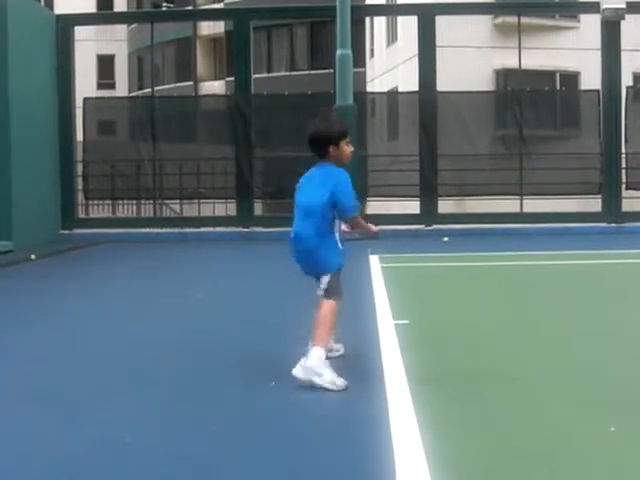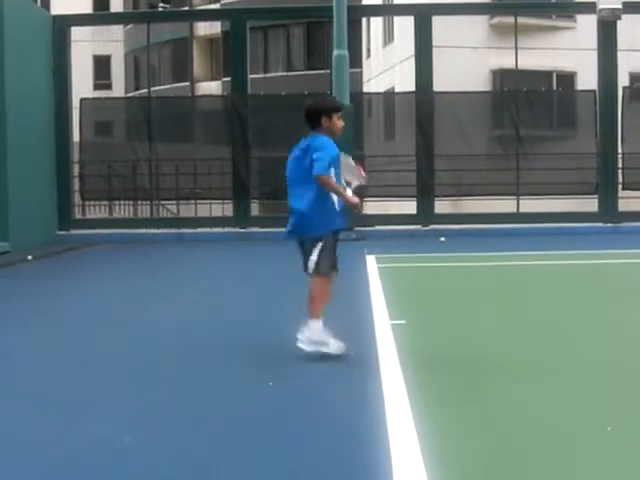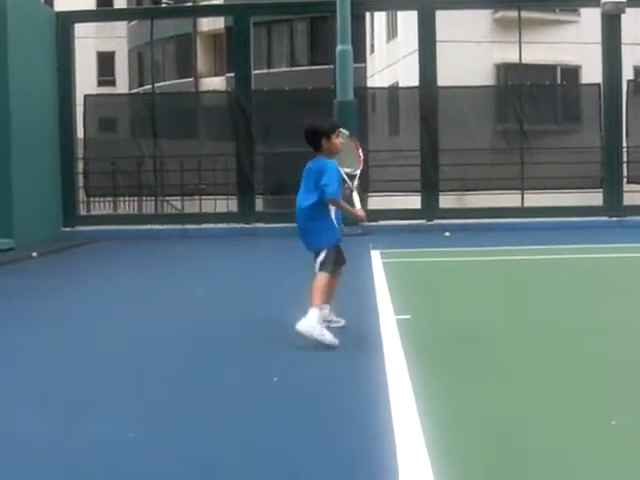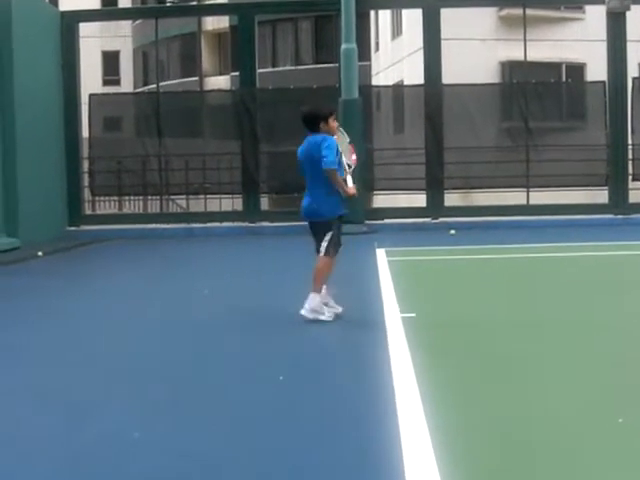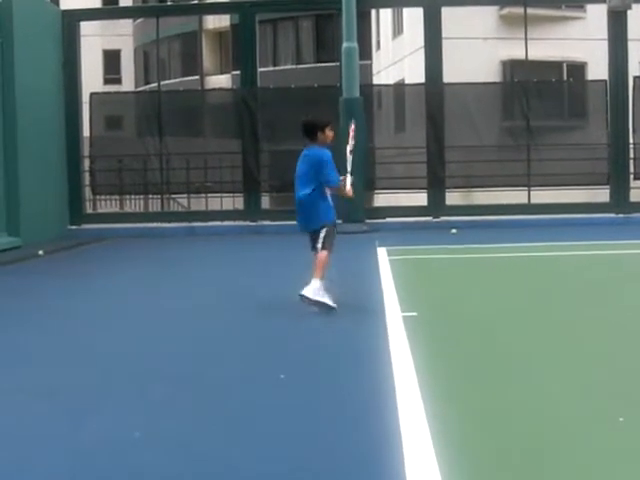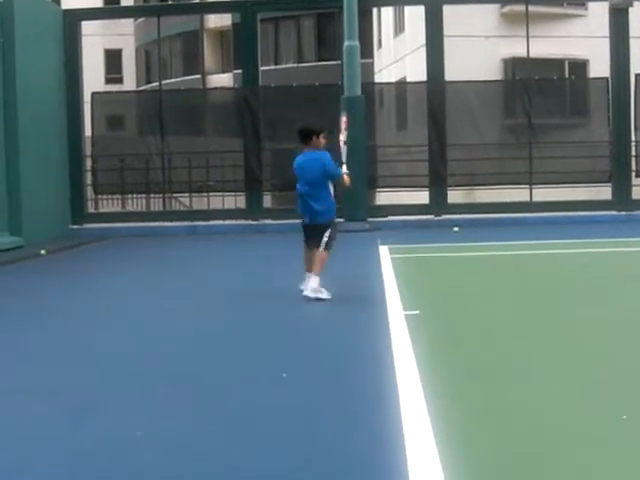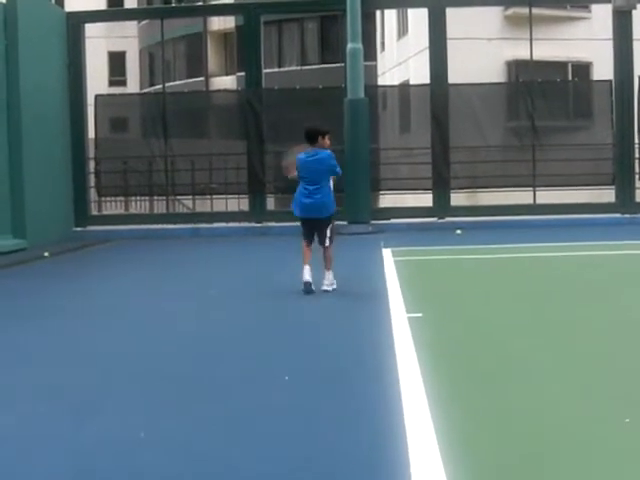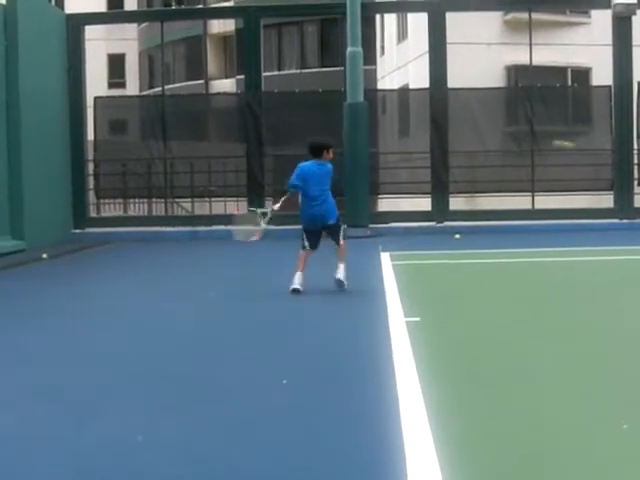
dt=0.3s
person 1, frame 1
left shoulder: (308, 177)
right shoulder: (339, 177)
right elbow: (350, 216)
left wrist: (337, 223)
right wrist: (368, 228)
left hip: (306, 242)
right hip: (321, 246)
left knee: (330, 291)
right knee: (331, 297)
left ankle: (322, 342)
right ankle: (313, 362)
person 1, frame 2
left shoulder: (302, 146)
right shoulder: (324, 144)
left elbow: (293, 178)
right elbow: (322, 175)
right wrist: (346, 197)
left hip: (304, 219)
right hip: (320, 220)
left knee: (325, 272)
right knee: (322, 273)
left ankle: (314, 324)
right ankle: (314, 332)
person 1, frame 3
left shoulder: (313, 166)
right shoulder: (328, 167)
right elbow: (332, 198)
right wrist: (354, 212)
left hip: (315, 225)
right hip: (322, 228)
left knee: (336, 265)
right knee: (325, 269)
left ankle: (323, 312)
right ankle: (312, 320)
person 1, frame 4
left shoulder: (306, 144)
right shoulder: (328, 141)
left elbow: (308, 171)
right elbow: (330, 168)
right wrist: (345, 188)
left hip: (312, 205)
right hip: (327, 205)
left knee: (328, 250)
right knee: (327, 252)
left ankle: (323, 296)
right ankle: (314, 303)
person 1, frame 5
left shoulder: (305, 155)
right shoulder: (323, 154)
right elbow: (331, 184)
left wrist: (338, 180)
right wrist: (345, 191)
left hip: (306, 210)
right hip: (321, 210)
left knee: (319, 247)
right knee: (324, 248)
left ankle: (316, 286)
right ankle: (314, 288)
person 1, frame 6
left shoulder: (298, 162)
right shoulder: (323, 157)
right elbow: (338, 178)
left wrist: (340, 174)
right wrist: (344, 175)
left hip: (306, 211)
right hip: (324, 211)
left knee: (310, 246)
right knee: (324, 247)
left ankle: (308, 282)
right ankle: (314, 284)
person 1, frame 7
left shoulder: (300, 158)
right shoulder: (327, 155)
right elbow: (336, 174)
left hip: (303, 205)
right hip: (324, 206)
left knee: (307, 242)
right knee: (327, 243)
left ankle: (307, 275)
right ankle: (328, 280)
person 1, frame 8
left shoulder: (302, 167)
right shoulder: (329, 168)
left elbow: (293, 187)
left hip: (309, 216)
right hip: (329, 213)
left knee: (306, 248)
right knee: (340, 241)
left ankle: (297, 281)
right ankle: (340, 273)
